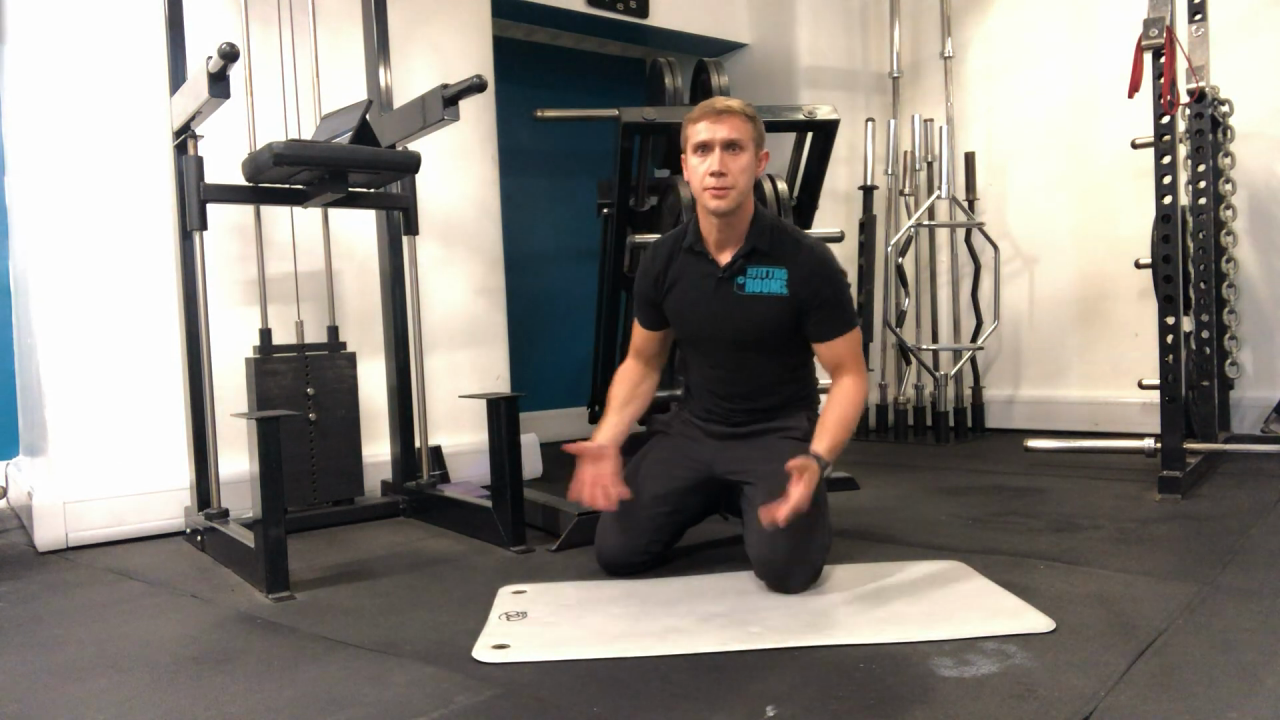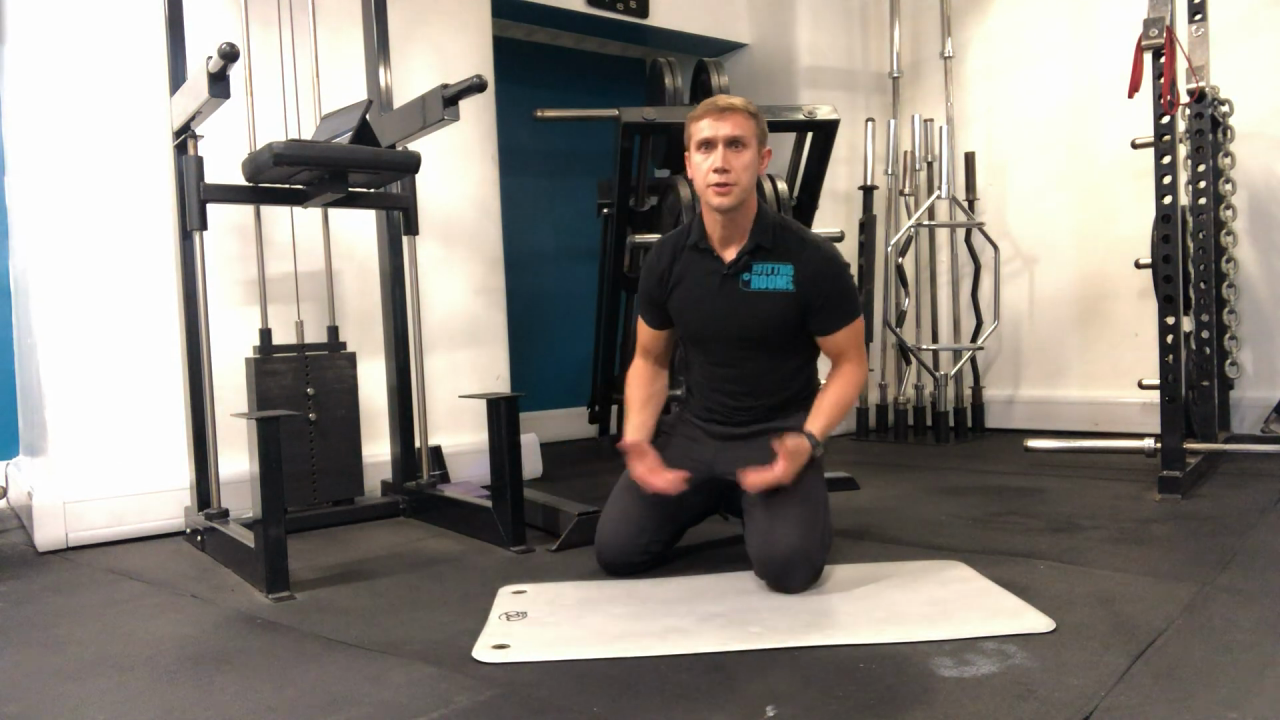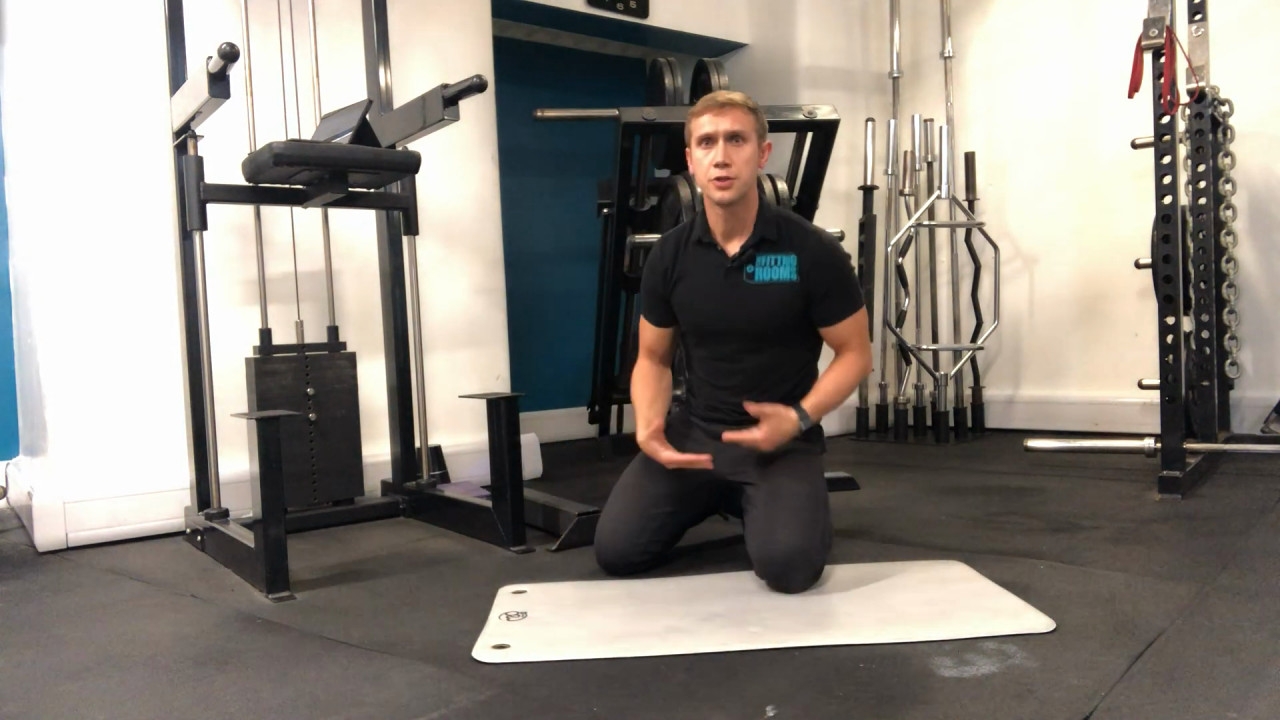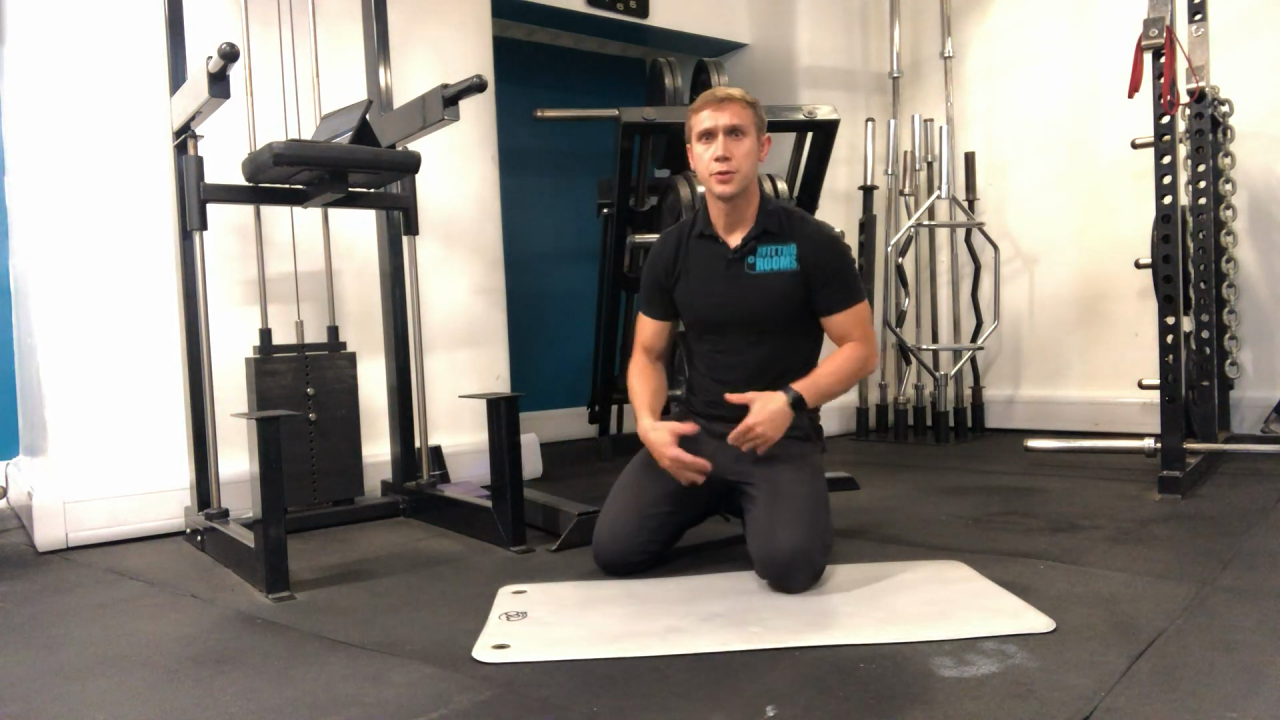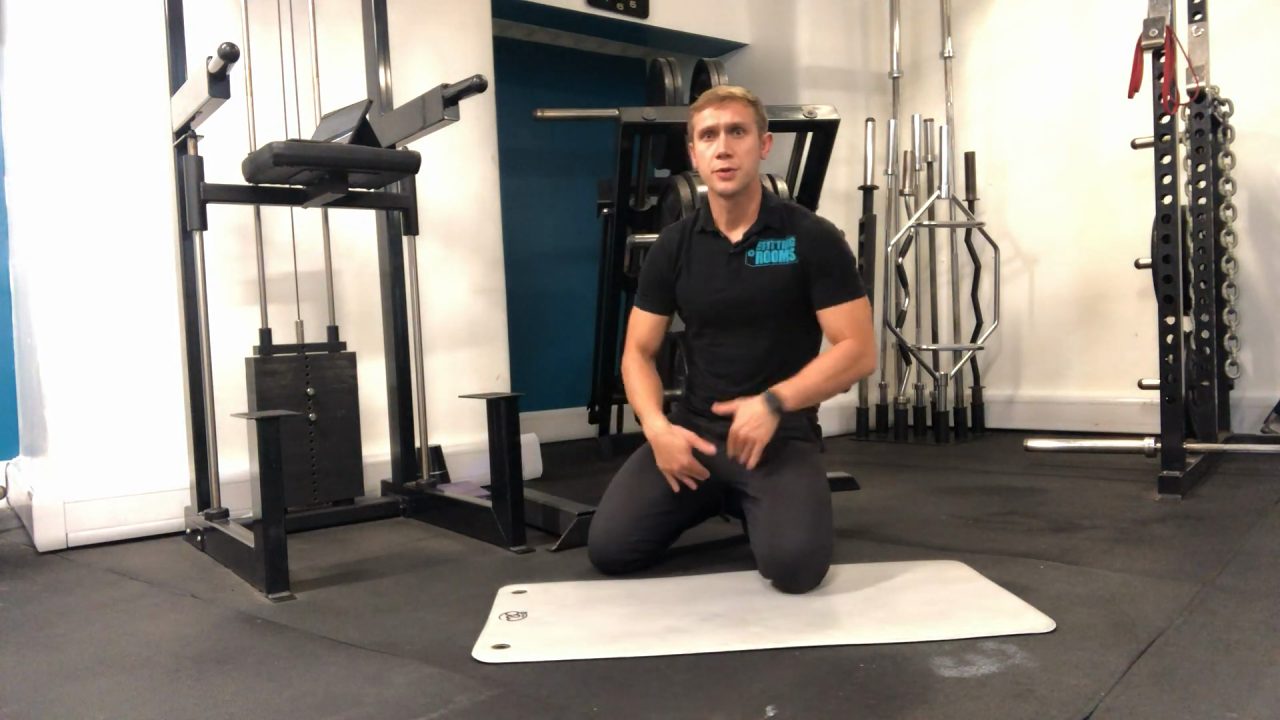
dt=0.1s
person 1, frame 1
left shoulder: (806, 263)
right shoulder: (663, 260)
left elbow: (849, 377)
right elbow: (642, 363)
left wrist: (816, 460)
right wrist: (606, 438)
left hip: (776, 437)
right hip: (693, 432)
left knee: (786, 566)
right knee: (618, 551)
left ankle: (786, 503)
right ankle: (711, 498)
person 1, frame 2
left shoulder: (811, 259)
right shoulder: (666, 259)
left elbow: (849, 365)
right elbow: (650, 360)
left wrist: (808, 441)
right wrist: (636, 436)
left hip: (778, 438)
right hip: (694, 432)
left knee: (788, 566)
right knee: (618, 551)
left ankle: (752, 504)
right ankle: (717, 497)
person 1, frame 3
left shoulder: (812, 252)
right shoulder: (670, 254)
left elbow: (855, 357)
right elbow: (653, 357)
left wrist: (798, 417)
right wrist: (646, 428)
left hip: (781, 437)
right hip: (696, 431)
left knee: (788, 564)
right knee: (617, 550)
left ankle: (779, 502)
right ankle: (714, 498)
person 1, frame 4
left shoulder: (813, 243)
right shoulder: (671, 250)
left elbow: (860, 350)
right elbow: (647, 355)
left wrist: (792, 400)
right wrist: (649, 423)
left hip: (782, 434)
right hip: (696, 431)
left knee: (789, 564)
right knee: (615, 551)
left ankle: (756, 504)
right ankle: (716, 498)
person 1, frame 5
left shoulder: (813, 239)
right shoulder: (673, 246)
left elbow: (857, 351)
right elbow: (637, 354)
left wrist: (773, 402)
right wrist: (658, 427)
left hip: (782, 432)
right hip: (694, 428)
left knee: (796, 565)
right knee: (610, 549)
left ankle: (757, 507)
right ankle: (713, 500)
